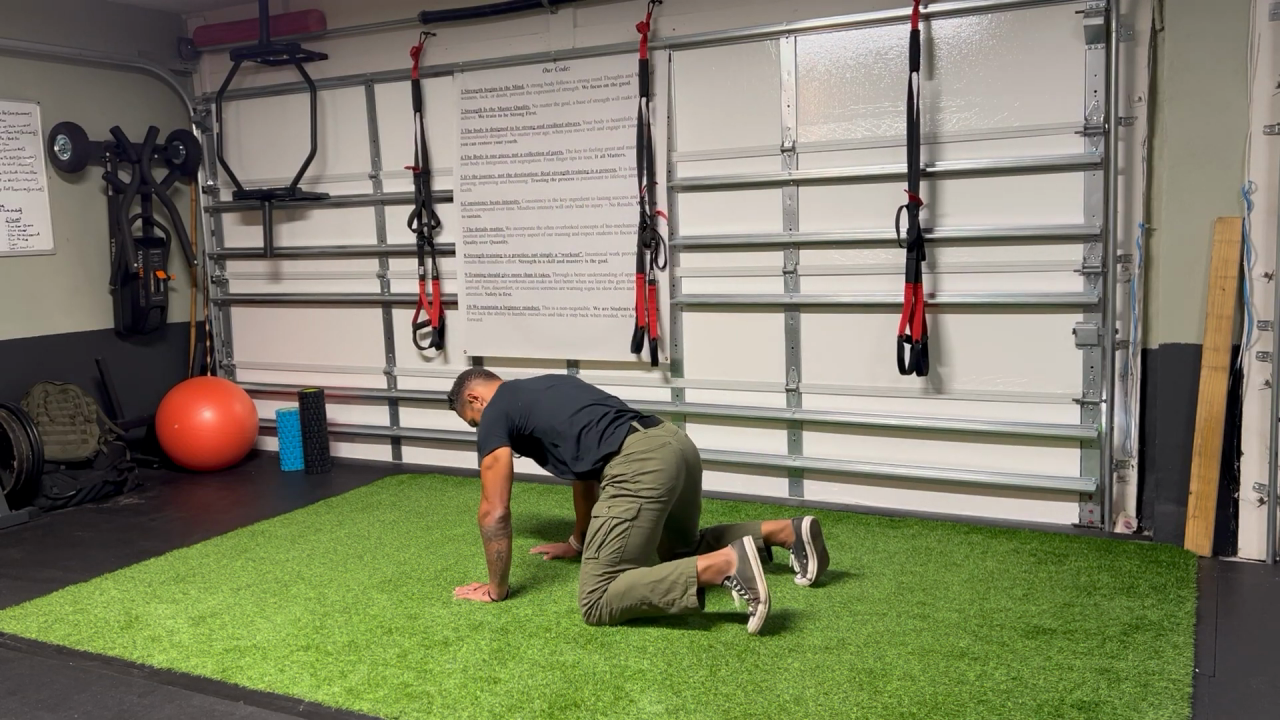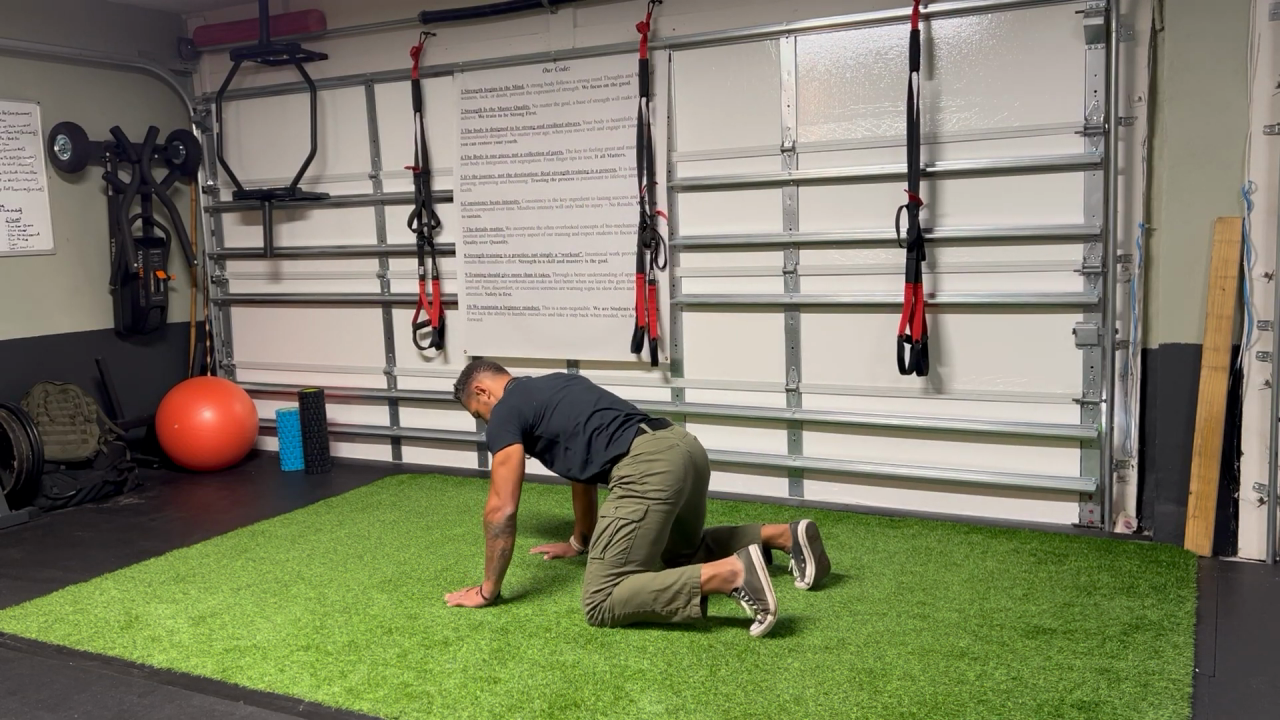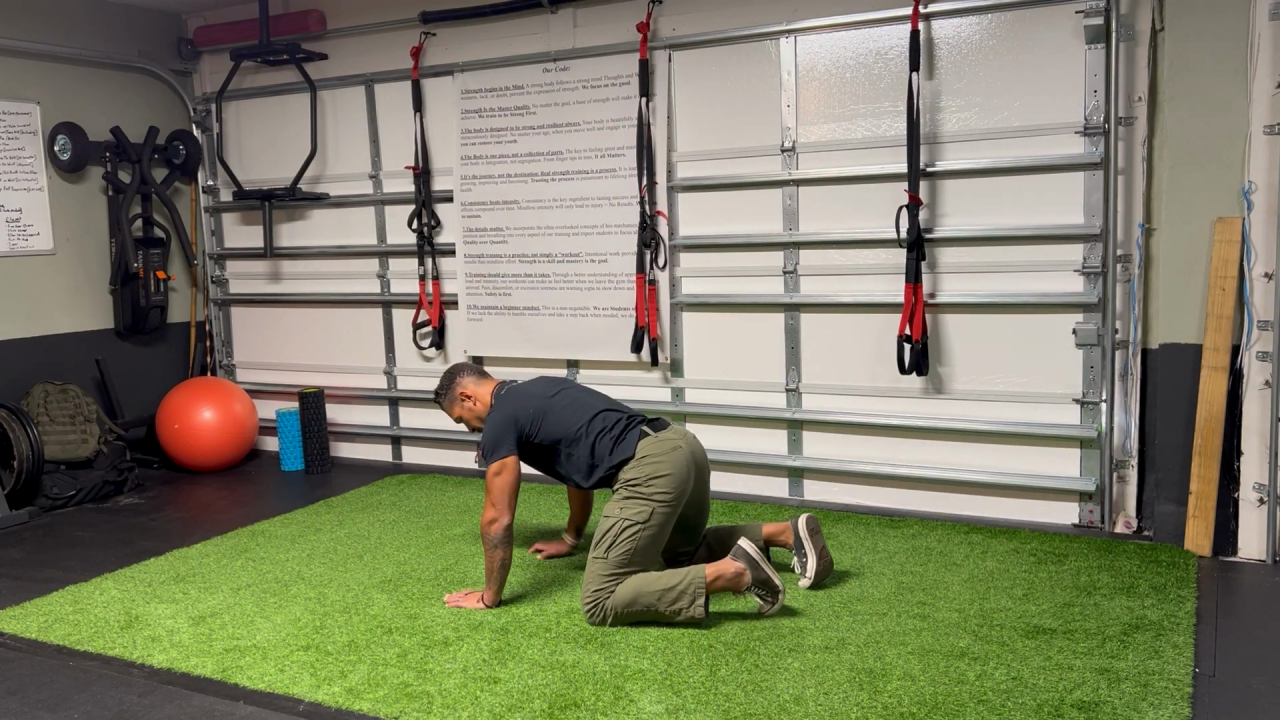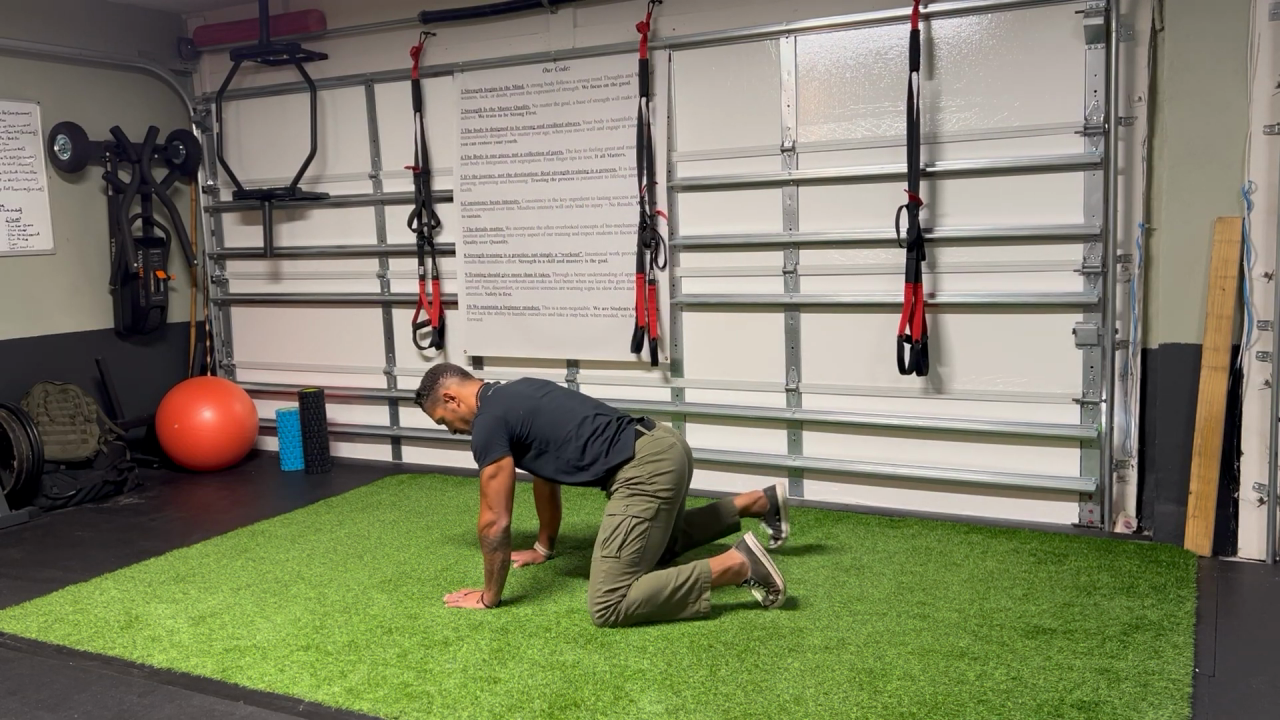
dt=0.5s
person 1, frame 1
left shoulder: (495, 414)
right shoulder: (544, 389)
left elbow: (494, 511)
left wrist: (497, 587)
right wrist: (576, 542)
left hip: (639, 466)
right hip: (675, 444)
left knee: (597, 602)
right knee: (681, 549)
left ankle: (726, 564)
right ankle: (788, 532)
person 1, frame 2
left shoulder: (506, 411)
right shoulder: (553, 386)
left elbow: (502, 509)
right elbow: (583, 465)
left wrist: (489, 590)
right wrist: (579, 541)
left hip: (647, 469)
right hip: (684, 447)
left knee: (601, 604)
right knee: (682, 552)
left ankle: (728, 573)
right ankle: (785, 536)
person 1, frame 3
left shoulder: (500, 421)
right shoulder: (537, 392)
left elbow: (498, 519)
left wrist: (490, 596)
right wrist: (571, 538)
left hip: (651, 470)
right hip: (681, 447)
left knee: (600, 603)
right knee: (683, 550)
left ankle: (732, 572)
right ankle: (787, 533)
person 1, frame 4
left shoulder: (489, 423)
right shoulder: (515, 396)
left elbow: (495, 521)
right elbow: (545, 477)
left wrist: (489, 596)
right wrist: (544, 547)
left hip: (646, 468)
right hip: (665, 446)
left knee: (609, 607)
right knee: (658, 542)
left ankle: (737, 565)
right ankle: (756, 502)
